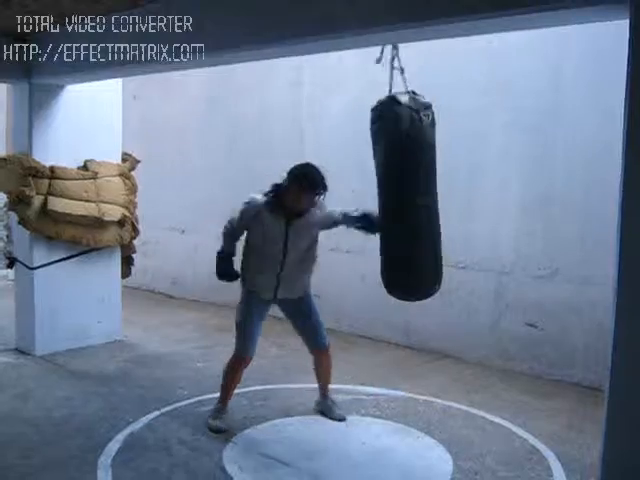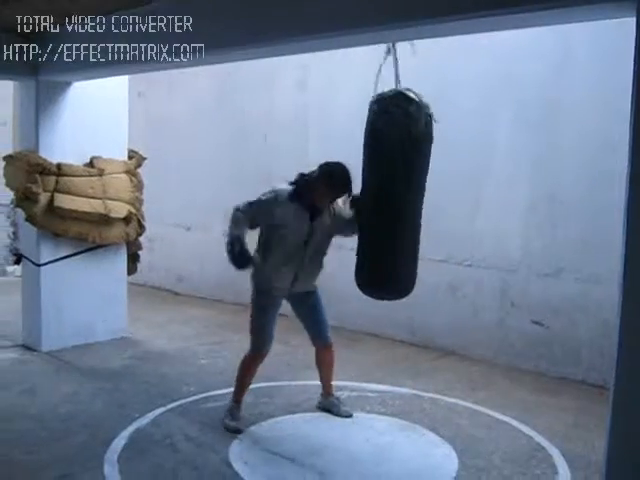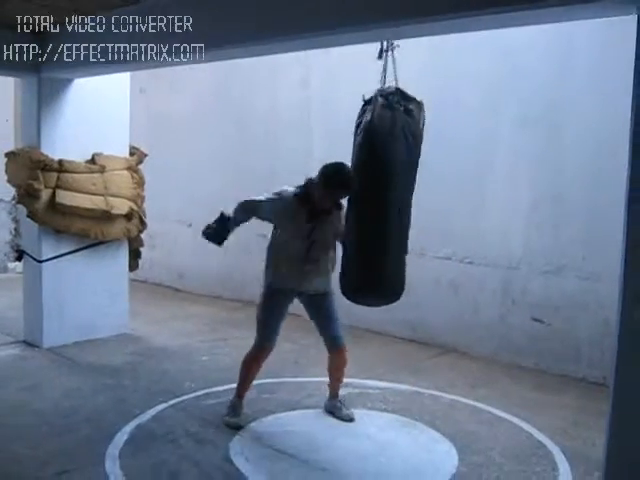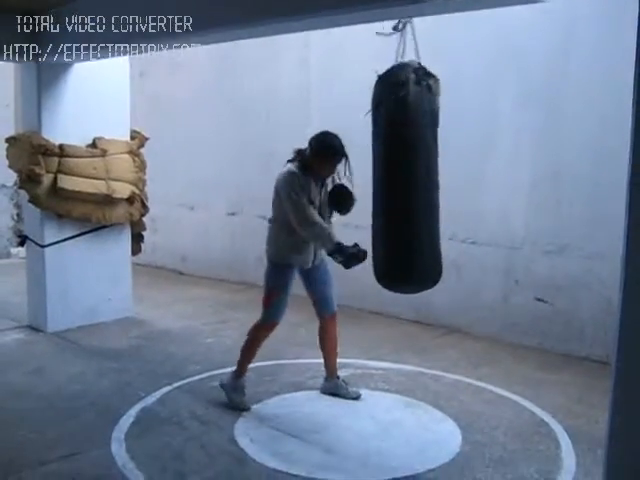
dt=0.5s
person 1, frame 1
left shoulder: (314, 210)
right shoulder: (257, 207)
left elbow: (339, 217)
right elbow: (232, 229)
left wrist: (361, 219)
right wrist: (225, 256)
left hip: (295, 291)
right hip: (257, 290)
left knee: (321, 348)
right knee: (243, 355)
left ankle: (325, 399)
right ankle: (221, 407)
person 1, frame 2
left shoulder: (330, 210)
right shoulder: (279, 199)
left elbow: (350, 226)
right elbow: (241, 214)
left wrist: (356, 211)
right wrist: (235, 242)
left hip: (304, 286)
right hip: (268, 284)
left knee: (324, 344)
right knee: (259, 351)
left ankle: (327, 396)
right ankle: (234, 406)
person 1, frame 3
left shoulder: (339, 214)
right shoulder: (286, 200)
right elbow: (249, 208)
right wrist: (225, 225)
left hip: (318, 287)
right hip: (281, 283)
left knee: (338, 348)
right knee: (264, 346)
left ankle: (334, 399)
right ankle: (237, 401)
person 1, frame 4
left shoulder: (321, 178)
right shoulder: (291, 177)
right elbow: (306, 223)
right wrist: (340, 249)
left hip: (315, 255)
right hip: (285, 255)
left knee: (329, 316)
right knee: (270, 320)
left ankle: (332, 379)
right ankle: (236, 379)
